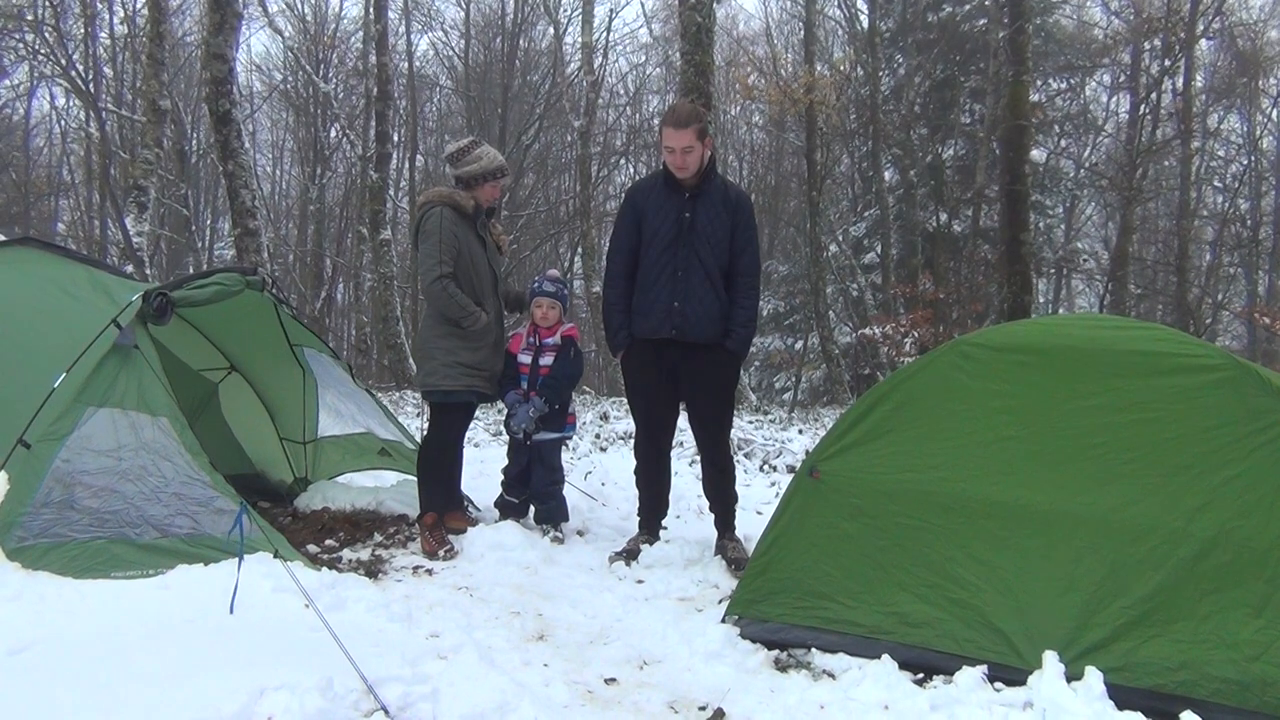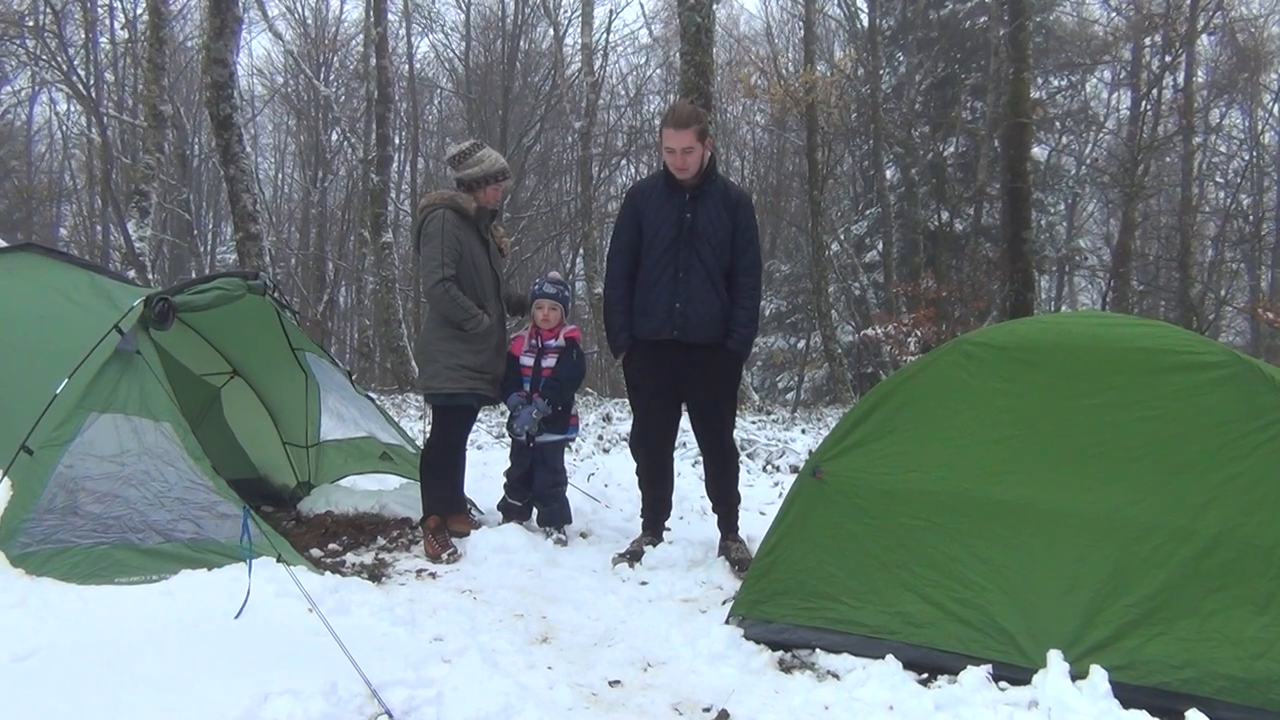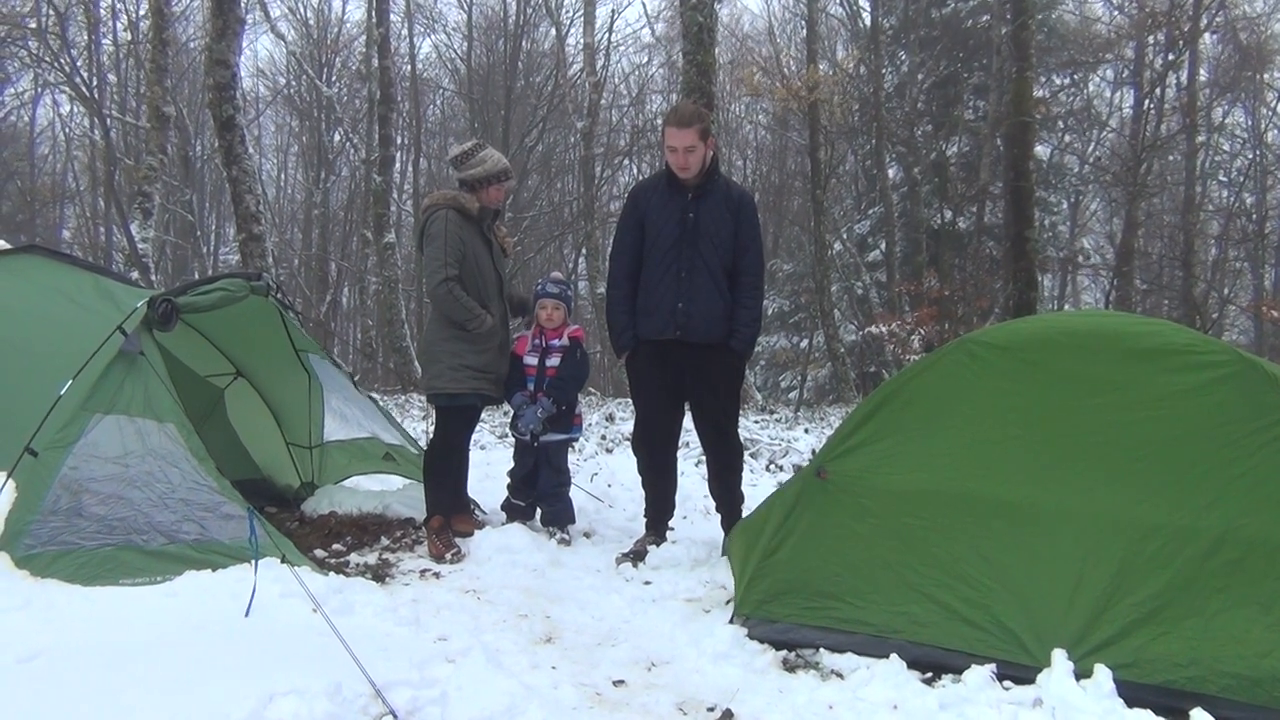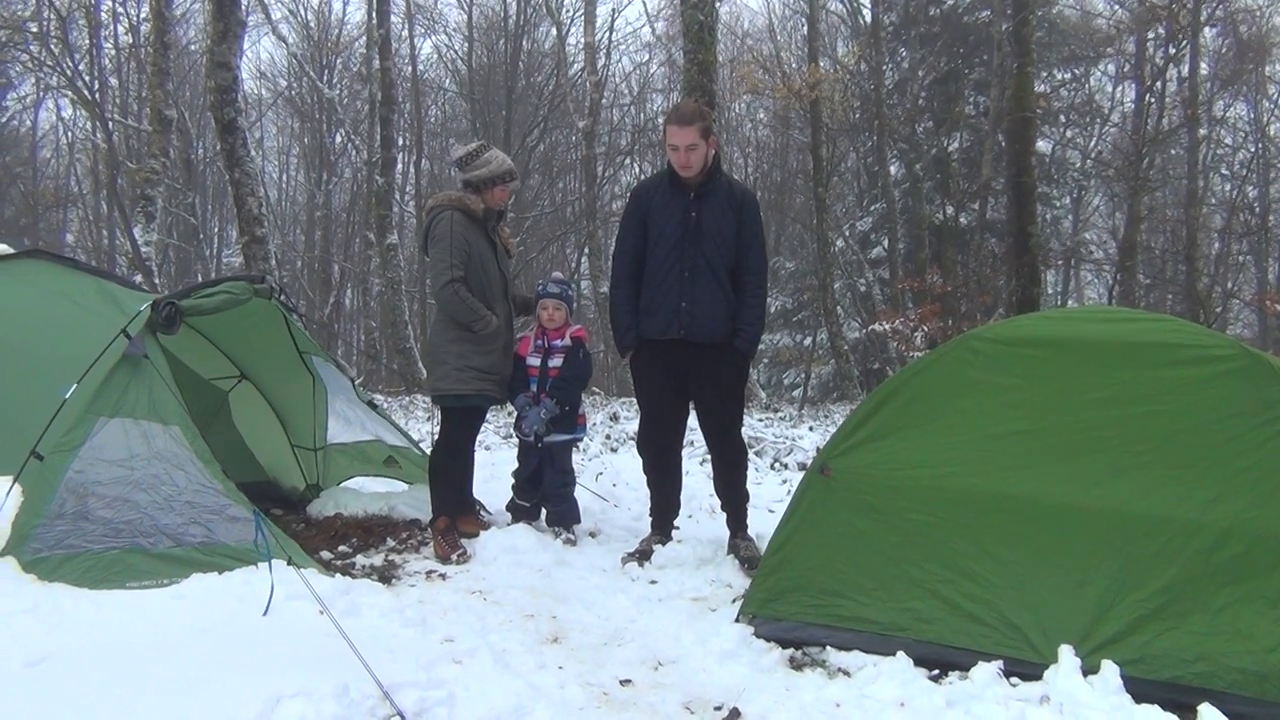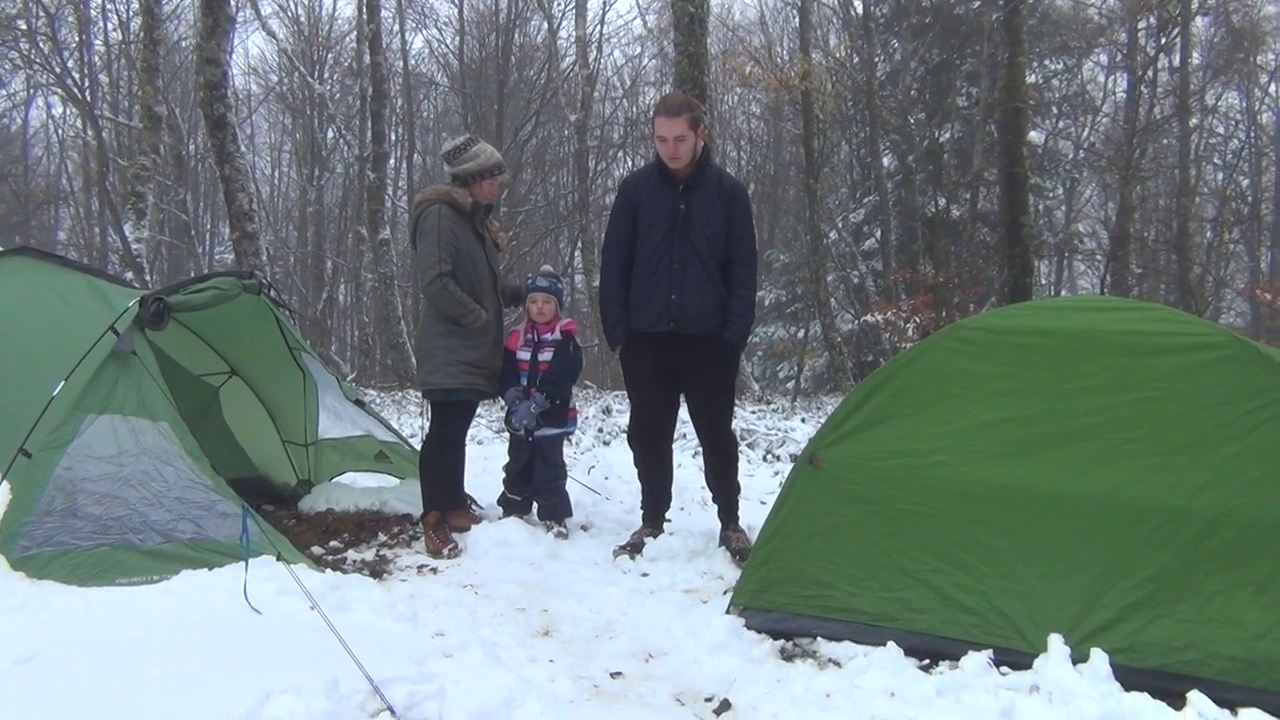
dt=0.7s
person 1, frame 1
left shoulder: (732, 200)
right shoulder: (642, 196)
left elbow: (746, 278)
right elbow: (617, 271)
left wrist: (737, 343)
right wrist: (619, 337)
left hip: (710, 346)
right hip: (649, 344)
left knee: (714, 444)
right knee: (651, 444)
left ankle: (726, 532)
right ankle: (647, 528)
person 1, frame 2
left shoulder: (733, 201)
right shoulder: (642, 197)
left elbow: (747, 278)
right elbow: (618, 273)
left wrist: (739, 342)
right wrist: (620, 338)
left hip: (711, 347)
right hip: (650, 346)
left knee: (718, 445)
right knee: (651, 444)
left ankle: (730, 533)
right ankle: (651, 529)
person 1, frame 3
left shoulder: (736, 201)
right shoulder: (644, 197)
left elbow: (750, 278)
right elbow: (621, 273)
left wrist: (741, 344)
right wrist: (623, 339)
left hip: (714, 347)
right hip: (653, 347)
left knee: (721, 444)
right knee: (654, 444)
left ankle: (733, 531)
right ankle: (655, 529)
person 1, frame 4
left shoulder: (738, 199)
right shoulder: (646, 196)
left elbow: (753, 277)
right elbow: (624, 272)
left wrist: (745, 342)
right wrist: (627, 337)
left hip: (718, 347)
right hip: (657, 345)
left knee: (726, 443)
right knee: (658, 444)
left ankle: (739, 531)
right ankle: (660, 528)
person 1, frame 5
left shoulder: (727, 190)
right shoulder: (636, 188)
left elbow: (743, 268)
right elbow: (613, 264)
left wrist: (735, 333)
right wrist: (617, 330)
left hip: (708, 338)
right hip: (647, 338)
left knee: (716, 435)
right knee: (649, 437)
left ankle: (730, 522)
right ankle: (651, 520)
person 2, frame 1
left shoulder: (479, 222)
right shoulder: (441, 217)
right elbow: (435, 284)
left wrist: (526, 302)
right wrist: (478, 320)
left hip: (474, 352)
right hip: (448, 351)
left knee: (456, 432)
right knee: (442, 432)
left ankle: (452, 507)
right ankle: (431, 521)
person 2, frame 2
left shoulder: (481, 225)
right shoulder: (444, 220)
right elbow: (437, 286)
left wrist: (527, 305)
right wrist: (480, 323)
left hip: (475, 354)
right hip: (451, 354)
left knee: (459, 436)
right knee: (445, 436)
left ankle: (454, 510)
right ankle: (434, 524)
person 2, frame 3
left shoulder: (484, 225)
right shoulder: (446, 220)
right elbow: (441, 287)
right wrist: (485, 323)
left hip: (478, 356)
right hip: (454, 355)
left knee: (462, 436)
right knee: (448, 436)
left ankle: (458, 509)
right ankle: (438, 524)
person 2, frame 4
left shoulder: (488, 225)
right shoulder: (451, 221)
right elbow: (447, 288)
left wrist: (534, 304)
right wrist: (489, 324)
left hip: (483, 355)
right hip: (459, 356)
left knee: (467, 437)
right knee: (453, 437)
left ankle: (463, 511)
right ankle: (443, 525)
person 2, frame 5
left shoulder: (477, 220)
right shoulder: (439, 215)
right elbow: (434, 282)
left wrist: (527, 293)
right wrist: (479, 318)
left hip: (473, 350)
right hip: (449, 350)
left knee: (458, 431)
right knee: (444, 431)
left ankle: (455, 505)
right ankle: (434, 519)
person 3, frame 1
left shoulder: (567, 343)
right shoulder: (519, 340)
left elbow: (561, 382)
right elbow: (507, 377)
left wrist: (534, 408)
right wrist: (516, 403)
left hip: (551, 421)
right hip: (519, 422)
left knee: (547, 473)
right knee: (516, 468)
left ankle: (550, 521)
right ankle: (509, 513)
person 3, frame 2
left shoulder: (569, 344)
right shoulder: (521, 343)
left elbow: (564, 384)
right elbow: (509, 379)
left wrist: (536, 410)
right wrist: (518, 406)
left hip: (554, 423)
right hip: (522, 424)
left knee: (550, 475)
right knee: (519, 471)
left ankle: (554, 523)
right ankle: (512, 515)
person 3, frame 3
left shoulder: (573, 344)
right shoulder: (524, 343)
left elbow: (568, 383)
right elbow: (512, 379)
left wrist: (541, 409)
right wrist: (522, 404)
left hip: (558, 422)
right hip: (525, 423)
left knee: (553, 475)
right knee: (523, 471)
left ankle: (557, 523)
right ankle: (516, 515)
person 3, frame 4
left shoulder: (575, 344)
right shoulder: (527, 343)
left elbow: (571, 383)
right elbow: (515, 380)
left wrist: (544, 411)
right wrist: (526, 407)
left hip: (562, 423)
right hip: (529, 424)
left knee: (558, 476)
right knee: (527, 472)
left ankle: (563, 522)
right ankle: (522, 515)
person 3, frame 5
left shoulder: (565, 339)
right shoulder: (517, 338)
left elbow: (561, 377)
right elbow: (506, 374)
left wrist: (535, 404)
right wrist: (516, 401)
left hip: (552, 416)
right hip: (519, 418)
left knee: (549, 469)
right knee: (518, 466)
left ankle: (554, 516)
right ankle: (513, 510)
